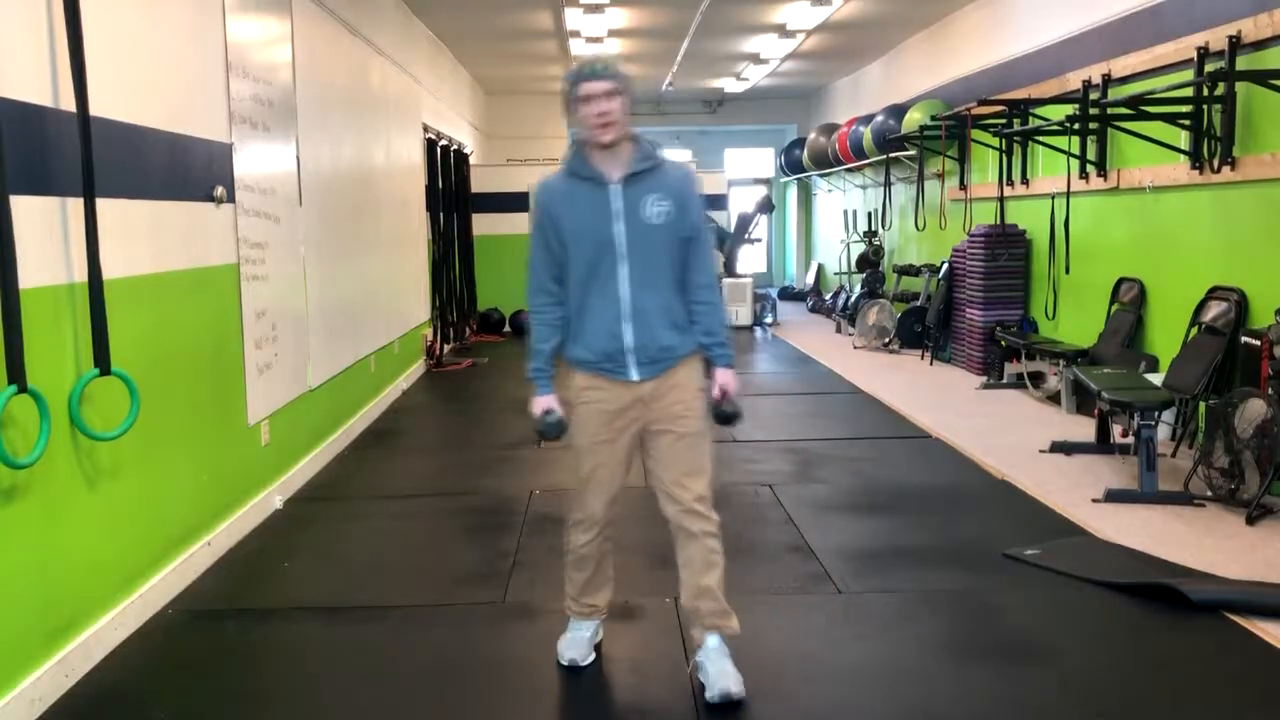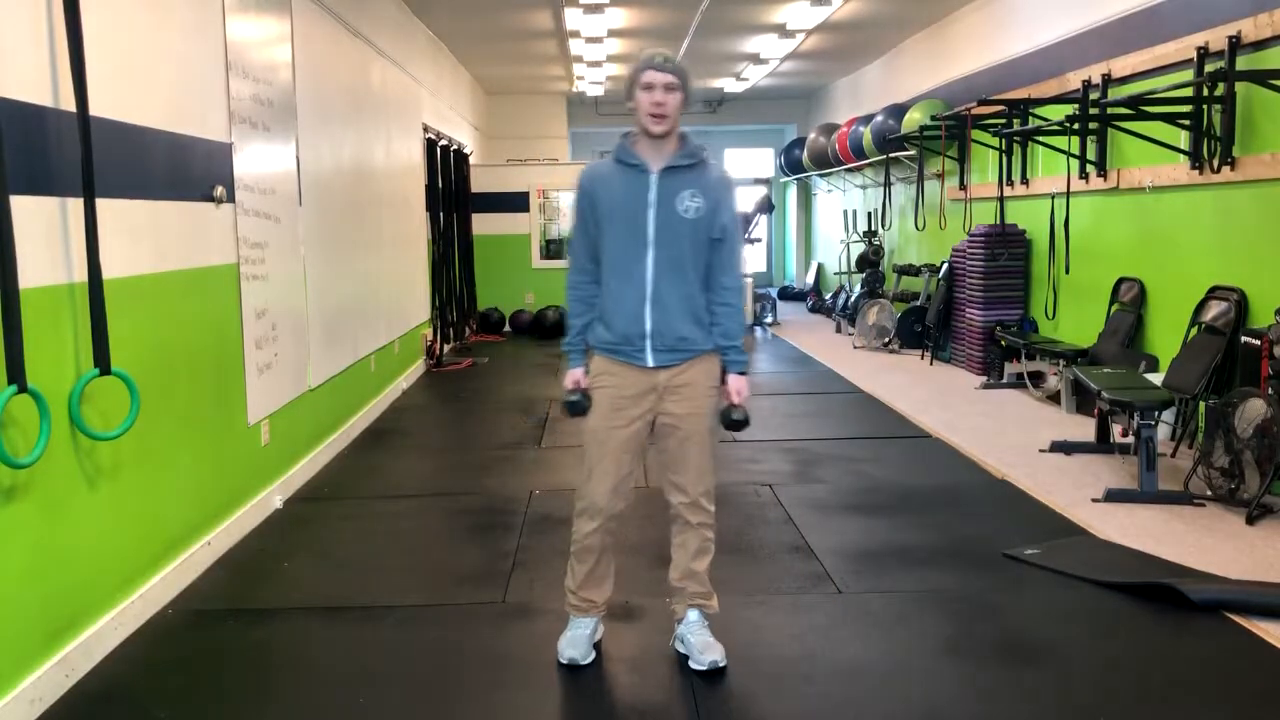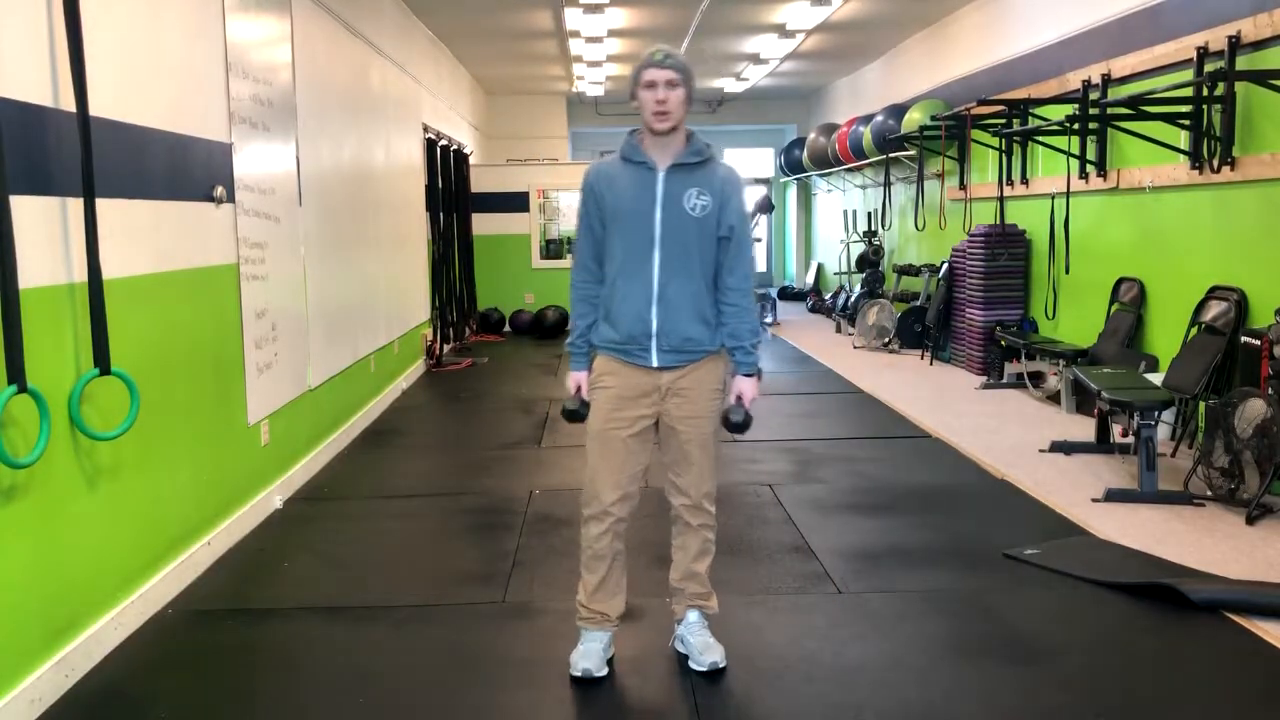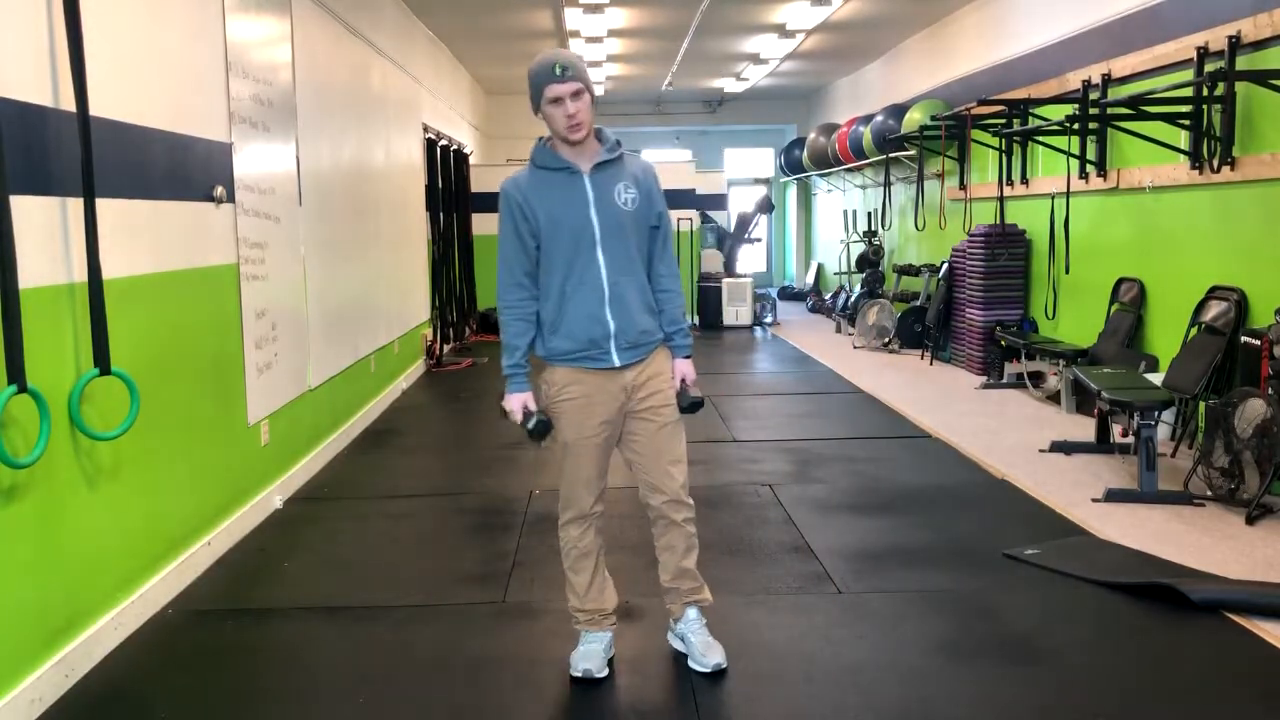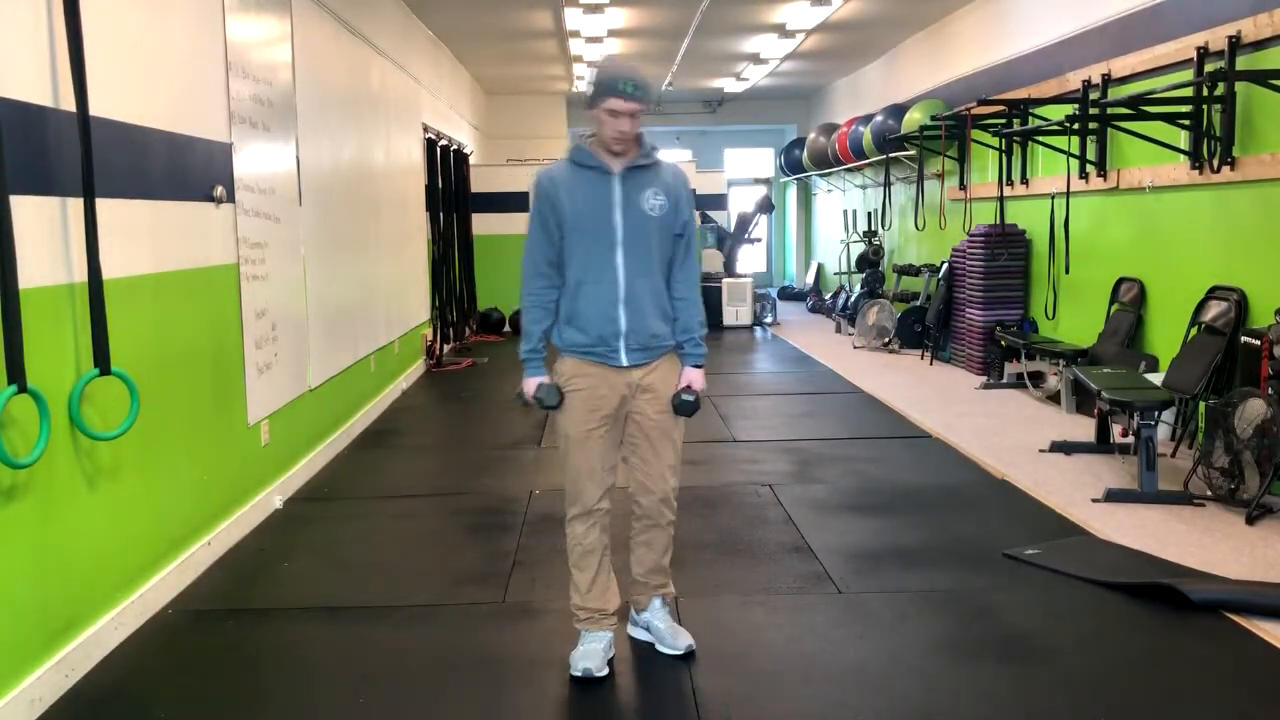
dt=1s
person 1, frame 1
left shoulder: (676, 182)
right shoulder: (554, 196)
left elbow: (701, 279)
right elbow: (545, 295)
left wrist: (720, 358)
right wrist: (540, 380)
left hip: (675, 374)
right hip: (596, 381)
left knee: (693, 510)
right knee: (590, 513)
left ankle: (712, 640)
right ankle: (584, 617)
person 1, frame 2
left shoulder: (713, 183)
right shoulder: (597, 180)
left elbow: (727, 282)
right elbow: (583, 276)
left wrist: (736, 362)
right wrist: (576, 355)
left hip: (692, 368)
right hip: (615, 367)
left knee: (692, 501)
right knee: (597, 500)
left ankle: (692, 616)
right ankle: (584, 614)
person 1, frame 3
left shoulder: (721, 182)
right shoulder: (603, 180)
left elbow: (736, 281)
right elbow: (587, 276)
left wrist: (745, 364)
right wrist: (577, 357)
left hip: (698, 367)
right hip: (617, 367)
left knee: (695, 502)
right knee: (606, 505)
left ankle: (692, 618)
right ankle: (597, 627)
person 1, frame 4
left shoulder: (638, 175)
right shoulder: (522, 190)
left elbow: (663, 270)
right elbow: (516, 291)
left wrist: (681, 348)
right wrist: (516, 378)
left hip: (649, 365)
right hip: (573, 375)
left knee: (671, 497)
right knee: (579, 510)
left ankle: (687, 617)
right ankle: (594, 628)
person 1, frame 5
left shoulder: (671, 183)
right shoulder: (555, 183)
left elbow: (685, 278)
right elbow: (540, 280)
left wrist: (694, 356)
right wrist: (533, 362)
left hip: (658, 366)
right hip: (583, 367)
left knee: (657, 500)
right knee: (587, 503)
left ankle: (651, 607)
right ankle: (595, 626)
